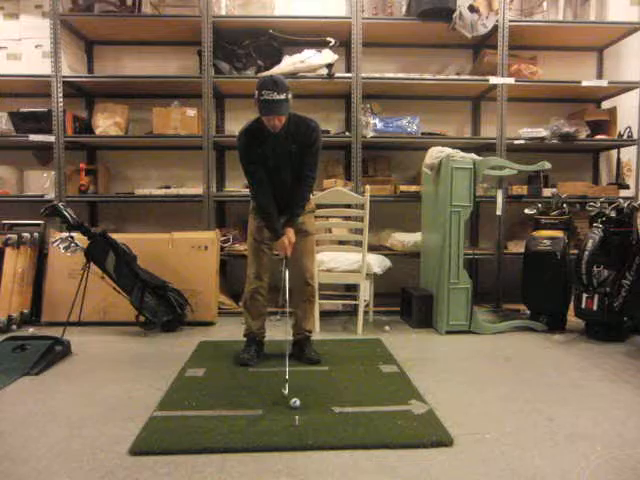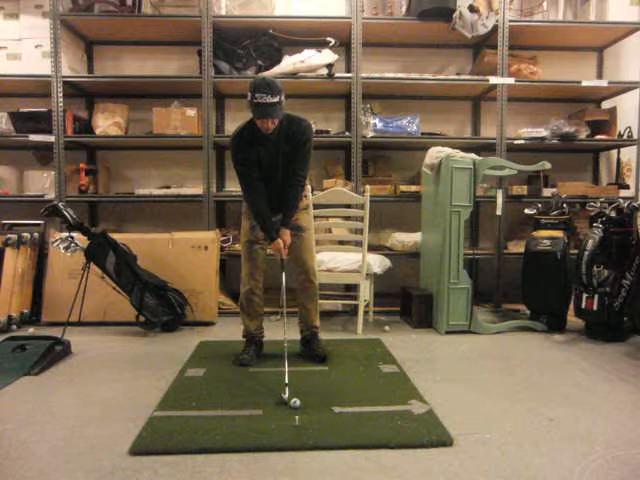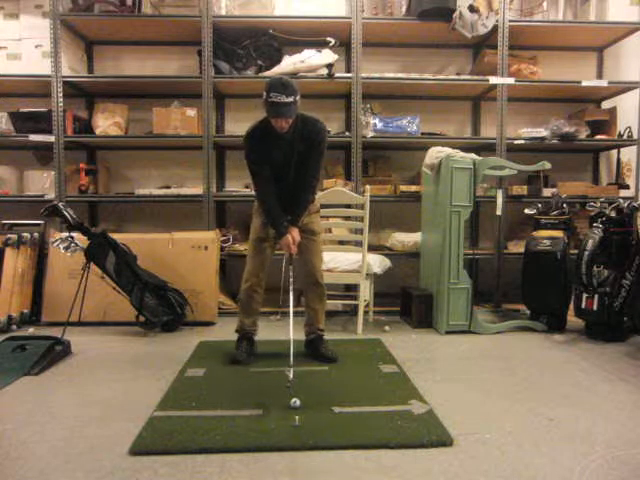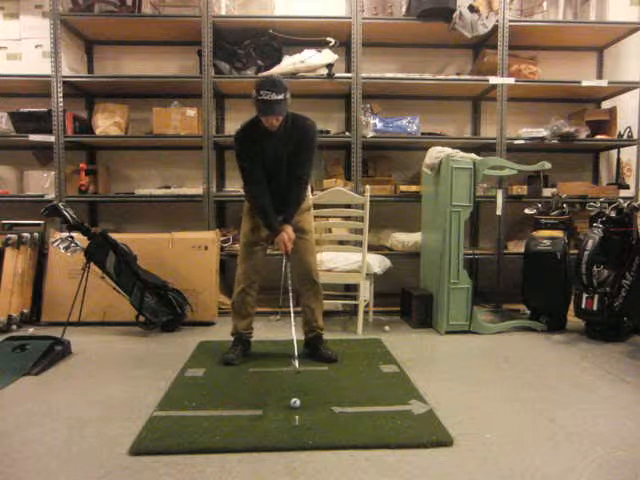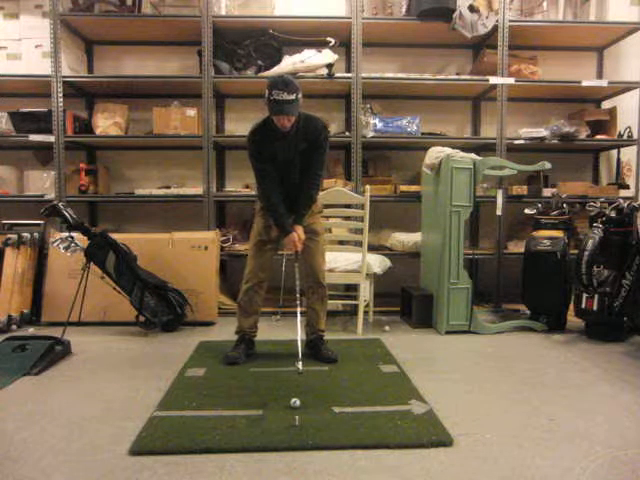
dt=0.4s
person 1, frame 1
left shoulder: (308, 130)
right shoulder: (248, 137)
left elbow: (306, 180)
right elbow: (259, 188)
left wrist: (291, 224)
right wrist: (277, 231)
left hip: (300, 209)
right hip: (263, 211)
left knee: (305, 276)
right knee: (256, 276)
left ankle: (302, 340)
right ankle: (254, 339)
person 1, frame 2
left shoulder: (300, 129)
right shoulder: (241, 139)
left elbow: (297, 179)
right elbow: (252, 190)
left wrist: (285, 225)
right wrist: (271, 233)
left hip: (294, 207)
right hip: (256, 210)
left knee: (306, 271)
right knee: (251, 276)
left ankle: (310, 335)
right ankle: (253, 339)
person 1, frame 3
left shoulder: (315, 130)
right shoulder: (255, 136)
left elbow: (309, 180)
right elbow: (263, 187)
left wrist: (295, 224)
right wrist: (281, 229)
left hip: (305, 209)
right hip: (268, 209)
left knee: (314, 274)
right knee: (254, 272)
left ankle: (315, 338)
right ankle: (246, 336)
person 1, frame 4
left shoulder: (304, 128)
right shoulder: (245, 135)
left elbow: (301, 178)
right elbow: (255, 186)
left wrist: (288, 222)
right wrist: (275, 228)
left hip: (296, 206)
right hip: (259, 208)
left knee: (308, 272)
right knee: (247, 274)
left ankle: (314, 337)
right ankle: (241, 338)
person 1, frame 5
left shoulder: (317, 129)
right shoulder: (258, 135)
left elbow: (313, 179)
right elbow: (267, 186)
left wrist: (299, 222)
right wrist: (285, 228)
left hip: (307, 208)
right hip: (270, 209)
left knee: (316, 275)
right knee: (255, 273)
left ankle: (315, 338)
right ankle: (245, 337)
